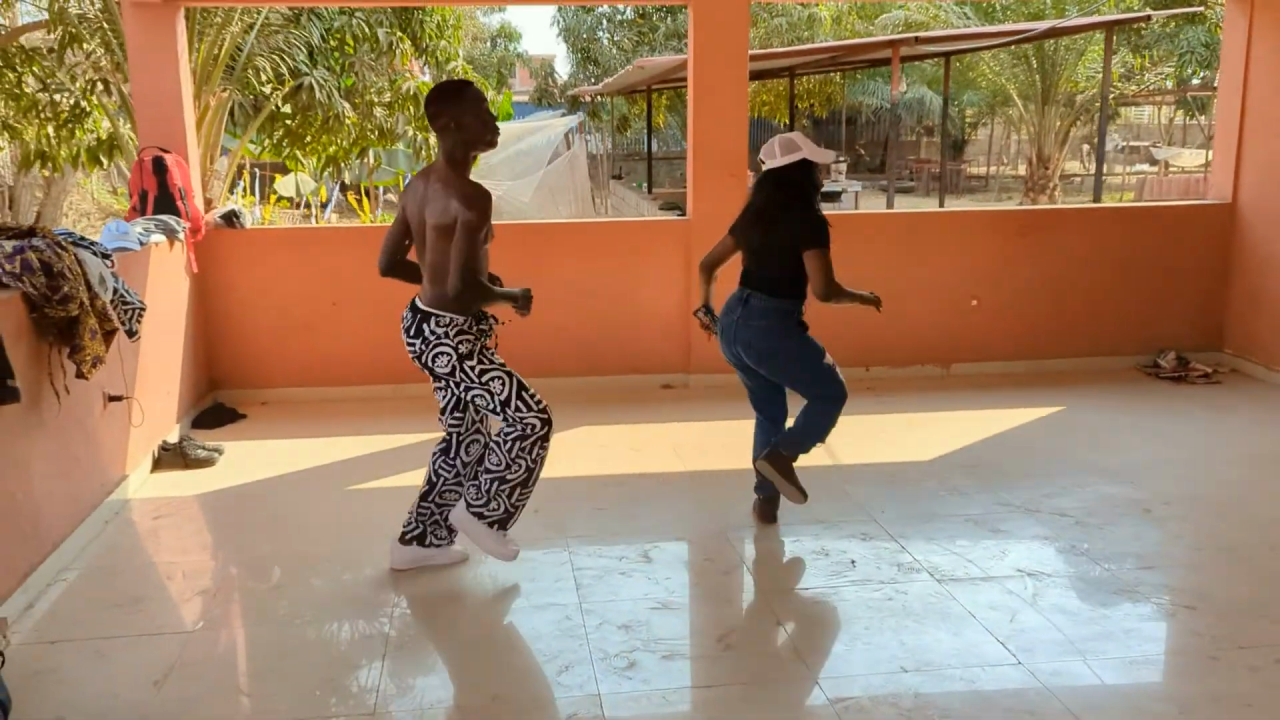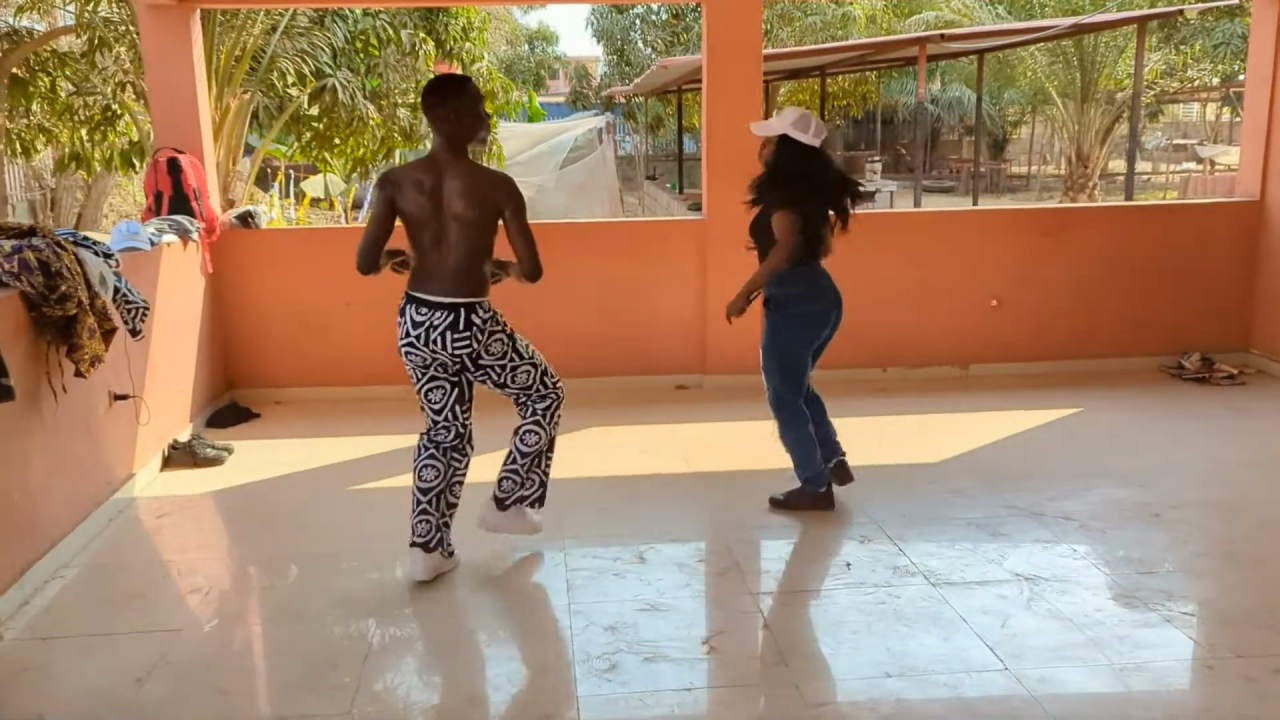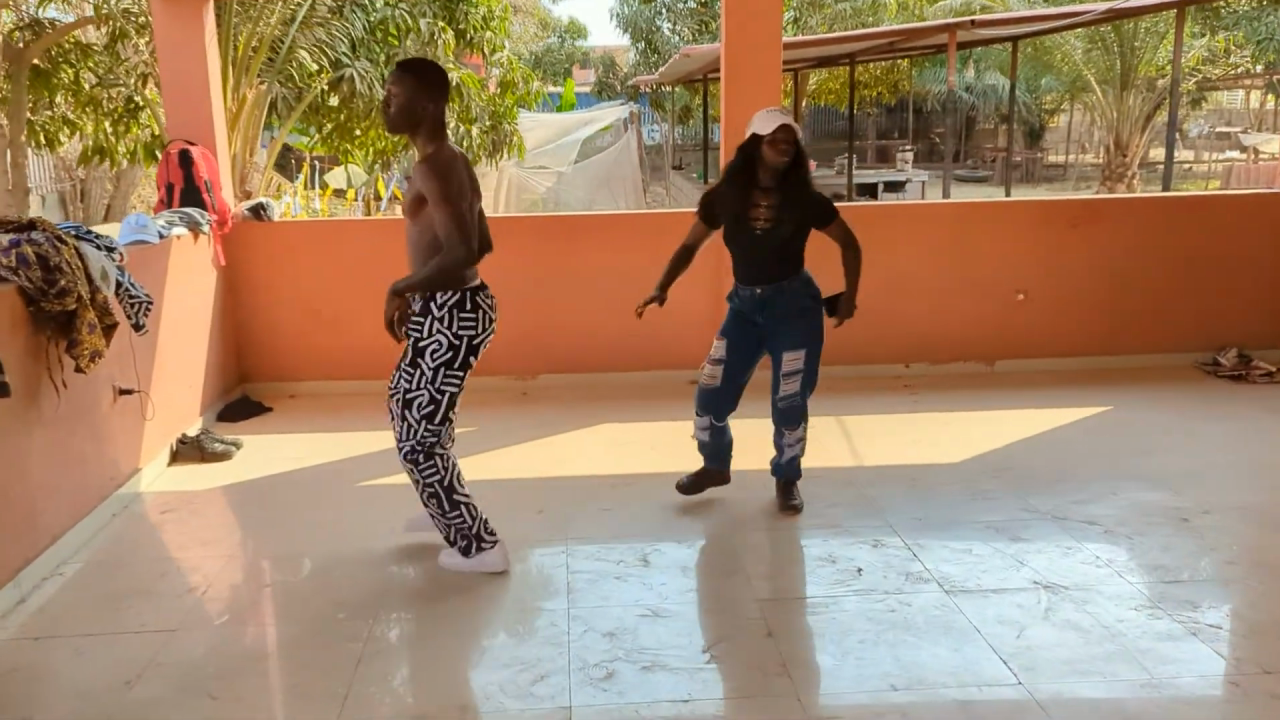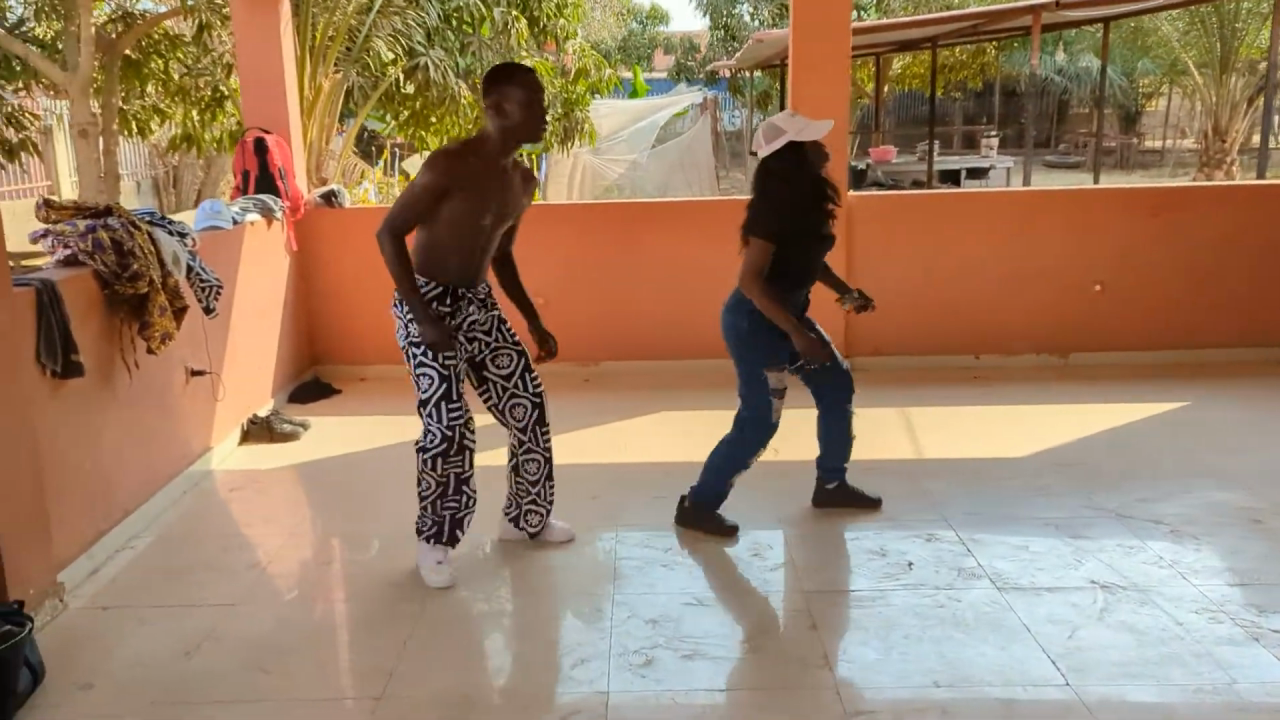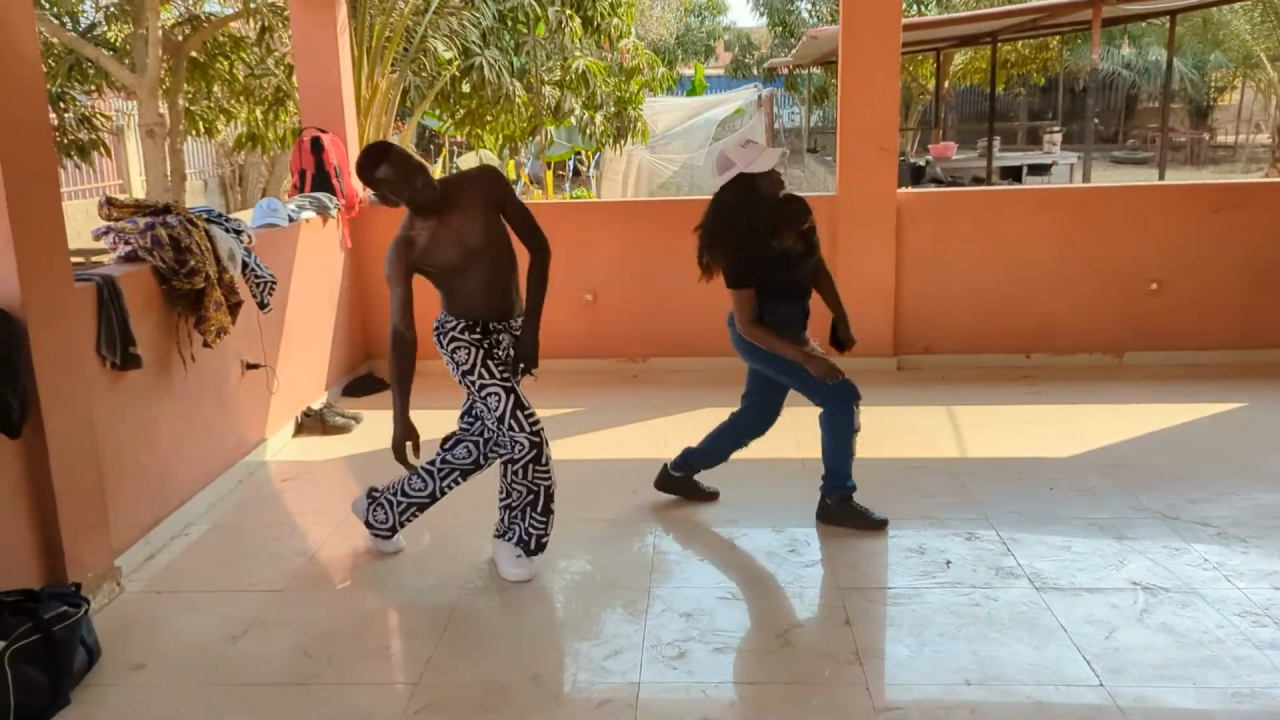
dt=0.5s
person 1, frame 1
left shoulder: (419, 186)
right shoulder: (471, 198)
left elbow: (387, 264)
right elbow: (464, 292)
right wrist: (513, 296)
left hip: (419, 326)
right hip: (452, 335)
left knee: (464, 432)
right knee: (530, 421)
left ankle: (418, 541)
right ankle: (479, 511)
person 1, frame 2
left shoulder: (394, 183)
right shoulder: (498, 187)
left elbow: (363, 264)
right elbow: (533, 271)
left hip: (417, 324)
right hip: (475, 326)
left knee: (445, 433)
right knee: (544, 395)
left ankle: (429, 549)
right ankle: (506, 504)
person 1, frame 3
left shoulder: (433, 167)
right shoulder: (447, 164)
left elbow: (466, 249)
right elbow: (472, 243)
left wrist: (404, 289)
right wrist: (409, 290)
left hip: (452, 314)
right hip: (437, 310)
left knee: (422, 433)
right knee: (411, 409)
left ankle: (479, 547)
right ankle: (449, 515)
person 1, frame 4
left shoulder: (521, 181)
right shoulder: (449, 164)
right elbow: (389, 234)
left wrist: (536, 322)
right wrist: (424, 315)
left hip: (478, 303)
right hip: (428, 304)
left knee: (527, 409)
right knee: (448, 428)
left ankle: (528, 518)
right ankle: (435, 539)
person 1, frame 5
left shoulder: (485, 184)
right shoulder: (404, 249)
left elbow: (539, 246)
right elbow: (401, 334)
left wrist: (532, 325)
right wrist: (399, 417)
left hip: (512, 331)
right hip: (467, 339)
left knee: (472, 447)
right knee: (524, 443)
left ankle: (380, 510)
right ankle: (514, 541)
person 2, frame 1
left shoulder: (753, 214)
right shoulder: (809, 220)
left elbow: (708, 263)
right elbow: (823, 290)
left wrist: (705, 305)
right wrist: (864, 297)
left hip: (735, 322)
right hip: (773, 327)
left knee: (770, 412)
right knee: (829, 393)
left ankle: (766, 496)
right ankle: (779, 458)
person 2, frame 2
left shoulder: (783, 193)
right shoulder: (818, 192)
left elbow: (787, 247)
left wrist: (745, 291)
left hip: (793, 304)
right hip: (822, 297)
left knee: (785, 398)
right knee: (796, 389)
left ankle: (816, 486)
right ankle: (832, 462)
person 2, frame 3
left shoulder: (806, 198)
right shoulder: (727, 197)
left elbow: (849, 242)
right elbow: (689, 246)
left wrist: (849, 292)
right wrist: (661, 288)
left hip: (796, 307)
right hip: (745, 306)
left knee: (790, 404)
right knee: (712, 394)
left ankle: (788, 478)
right ankle: (715, 465)
person 2, frame 4
left shoulder: (810, 198)
right shoulder: (775, 207)
right elbow: (750, 280)
left wrist: (845, 291)
right wrist: (797, 331)
left hip: (787, 317)
right hip: (755, 323)
left knee: (838, 387)
right knee: (759, 423)
left ankle: (832, 484)
right ankle: (698, 505)
person 2, frame 5
left shoulder: (793, 211)
right shoulder: (739, 242)
left elbow: (815, 266)
right elbow: (747, 324)
left wrist: (840, 317)
right wrist: (810, 355)
left hip: (789, 328)
right hip: (767, 337)
left knee: (758, 414)
right knee: (841, 399)
left ankle: (677, 472)
right ankle: (836, 501)
